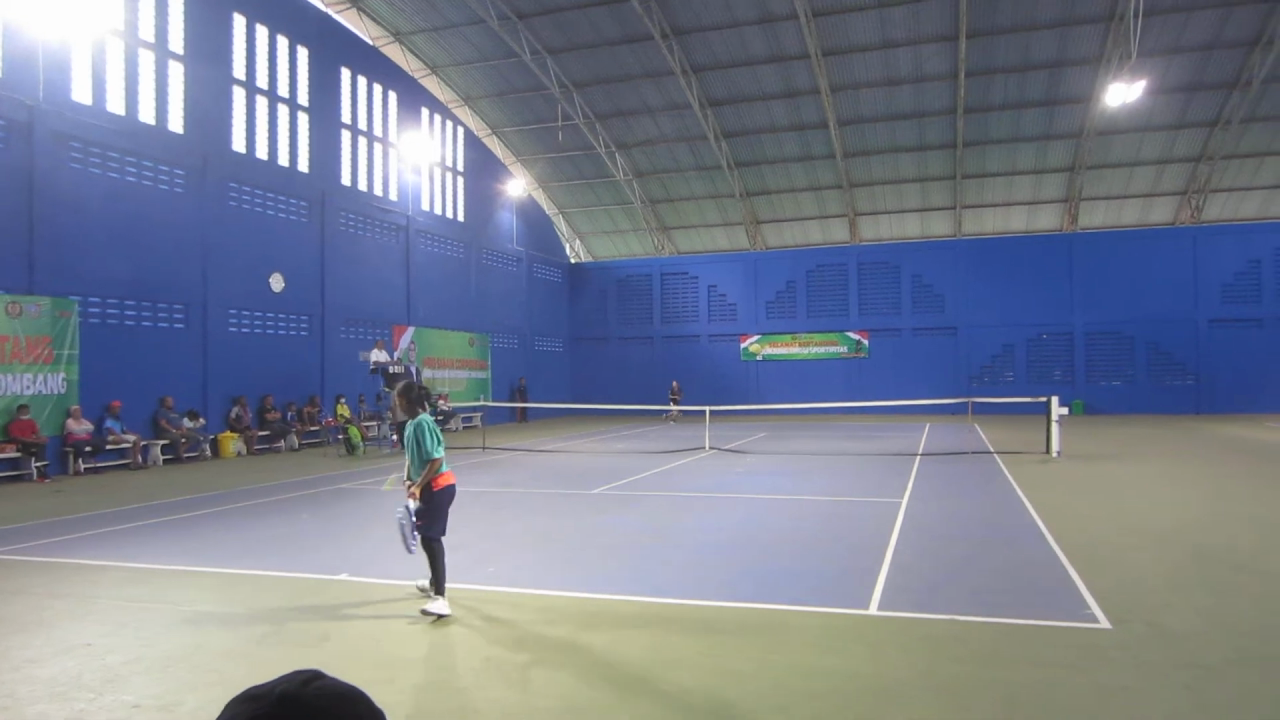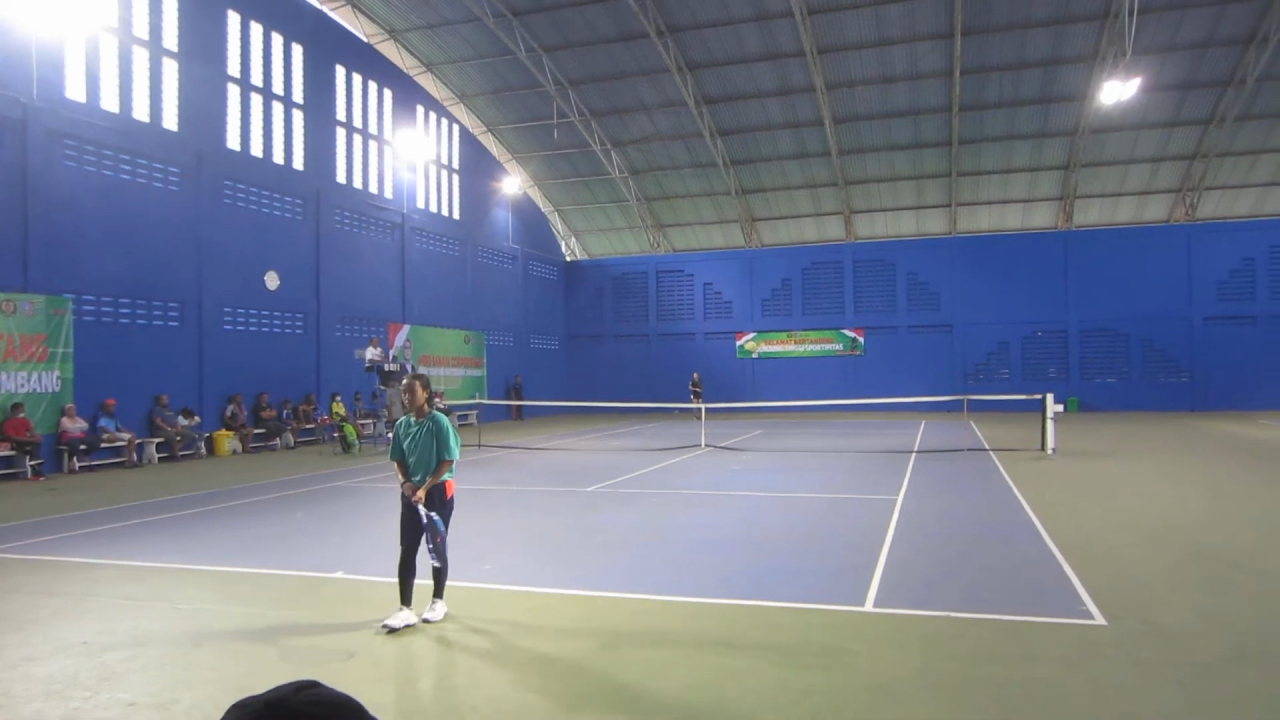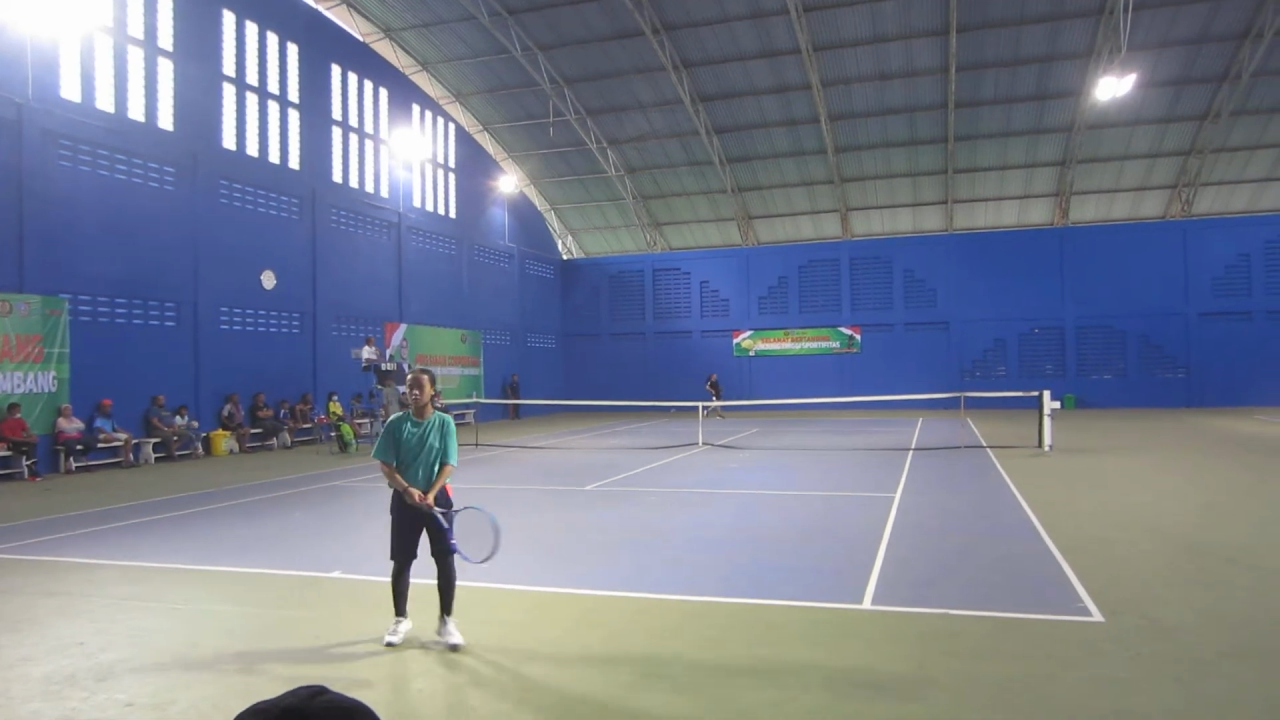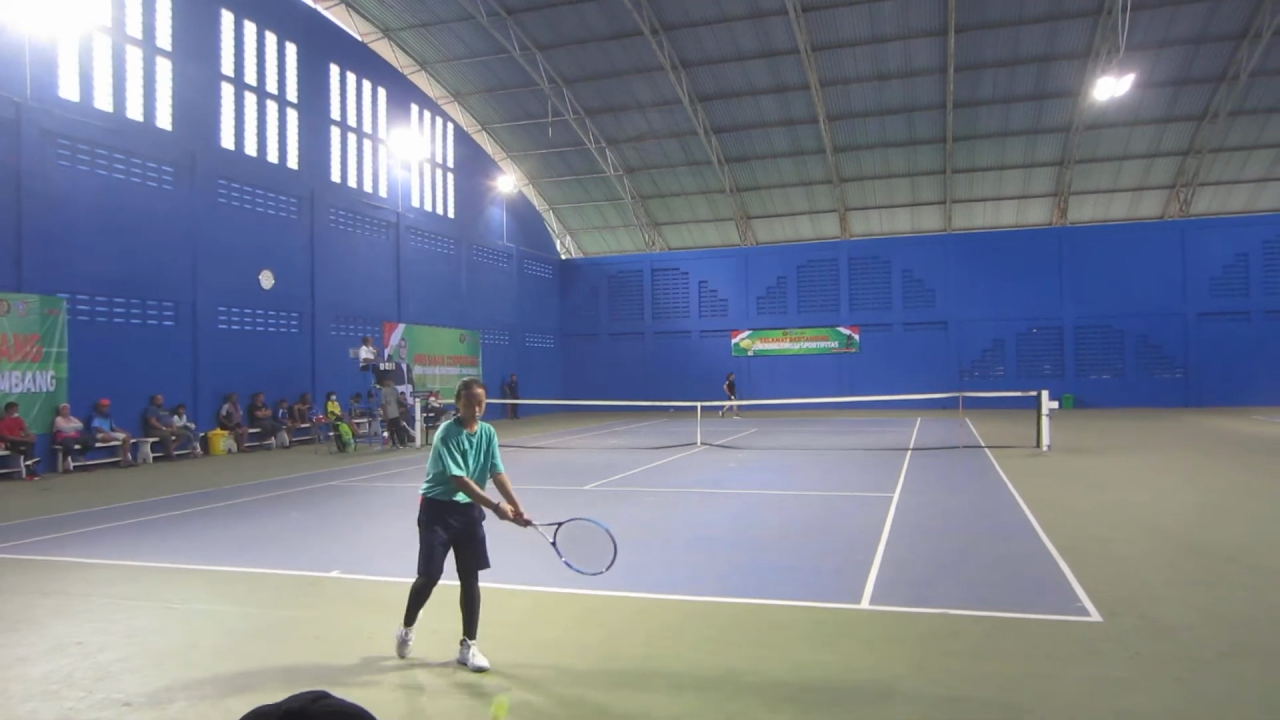
dt=0.5s
person 1, frame 1
left shoulder: (421, 423)
right shoulder: (415, 423)
left elbow: (436, 460)
right elbow: (412, 458)
left wrist: (418, 485)
right wrist: (410, 481)
left hip: (437, 487)
right hip: (439, 486)
left knee: (428, 538)
right knee: (431, 536)
left ankle: (439, 599)
right ankle: (435, 585)
person 1, frame 2
left shoulder: (439, 422)
right shoulder: (402, 425)
left elbow: (448, 461)
right elbow: (399, 460)
left wrist: (424, 489)
right wrist: (405, 483)
left hip: (438, 492)
right hip: (411, 493)
left knee: (436, 548)
right knee: (407, 550)
left ankle: (438, 601)
right ankle: (405, 610)
person 1, frame 3
left shoulder: (444, 423)
right shoulder: (396, 423)
left elbow: (448, 465)
right elbow: (385, 464)
left wrist: (431, 494)
right wrist: (407, 489)
left hip: (437, 497)
right hip: (404, 499)
left knee: (445, 559)
right knee: (402, 561)
left ankle: (446, 620)
right ankle: (401, 619)
person 1, frame 4
left shoulder: (488, 433)
right shoulder: (447, 434)
left elbow: (497, 473)
right elbow: (460, 480)
left wrist: (516, 506)
right wrist: (496, 506)
left hip: (468, 510)
right hip: (438, 509)
left knee: (470, 578)
right knee: (429, 576)
left ankle: (468, 645)
right ankle: (408, 627)
